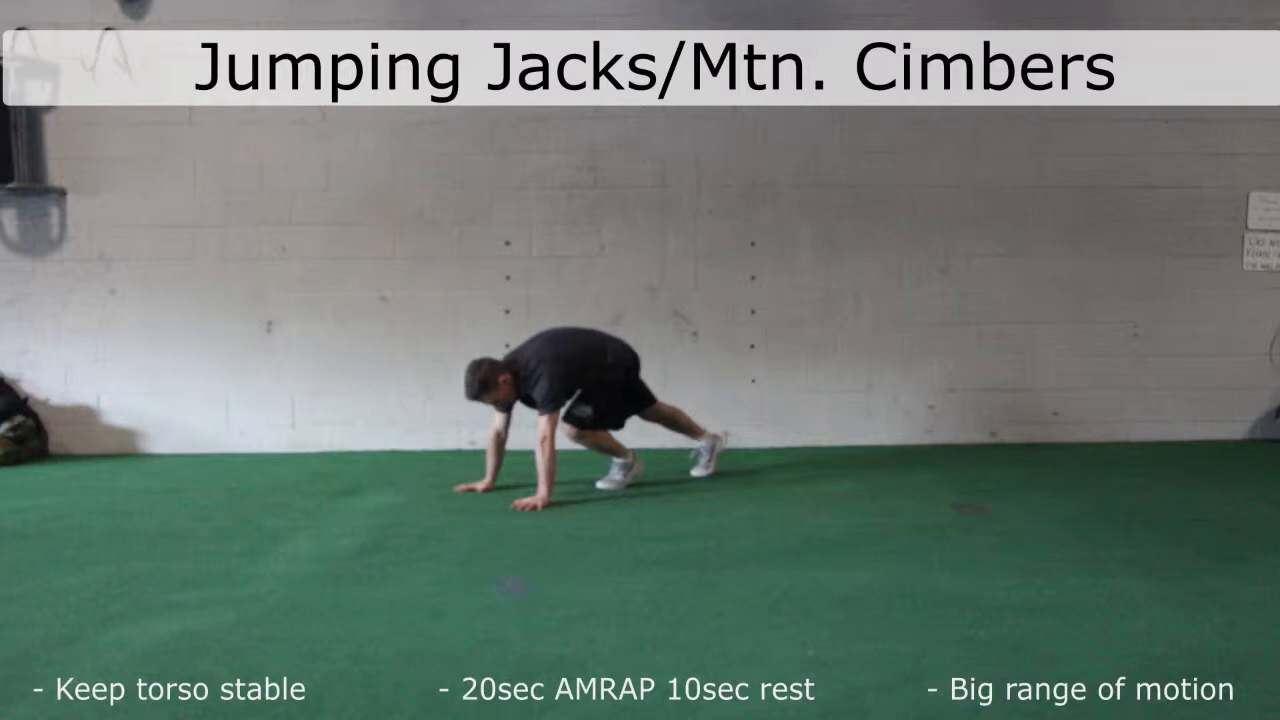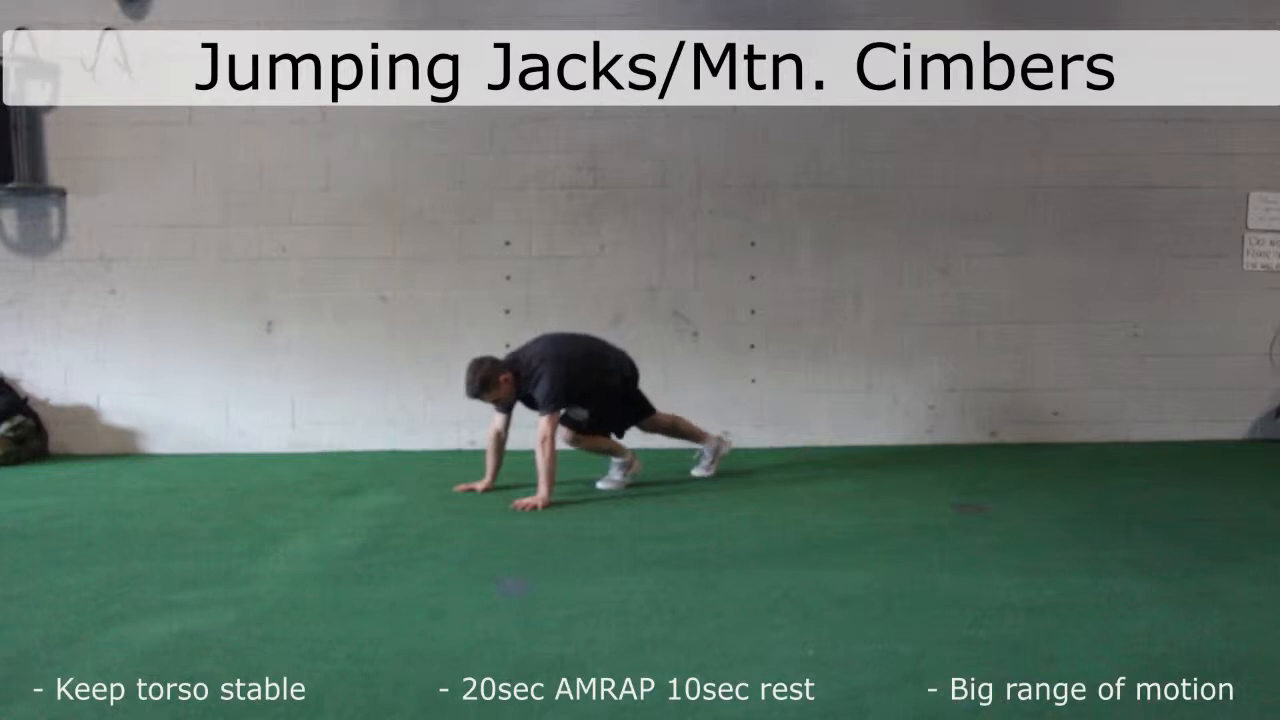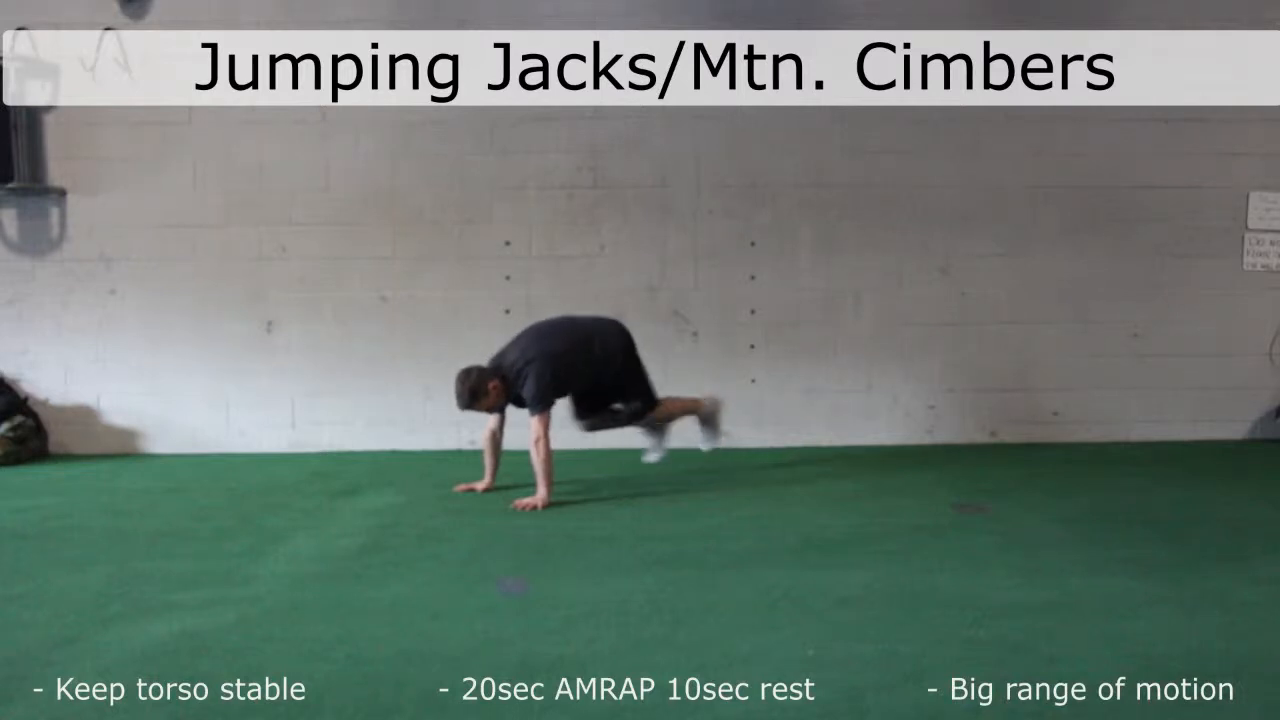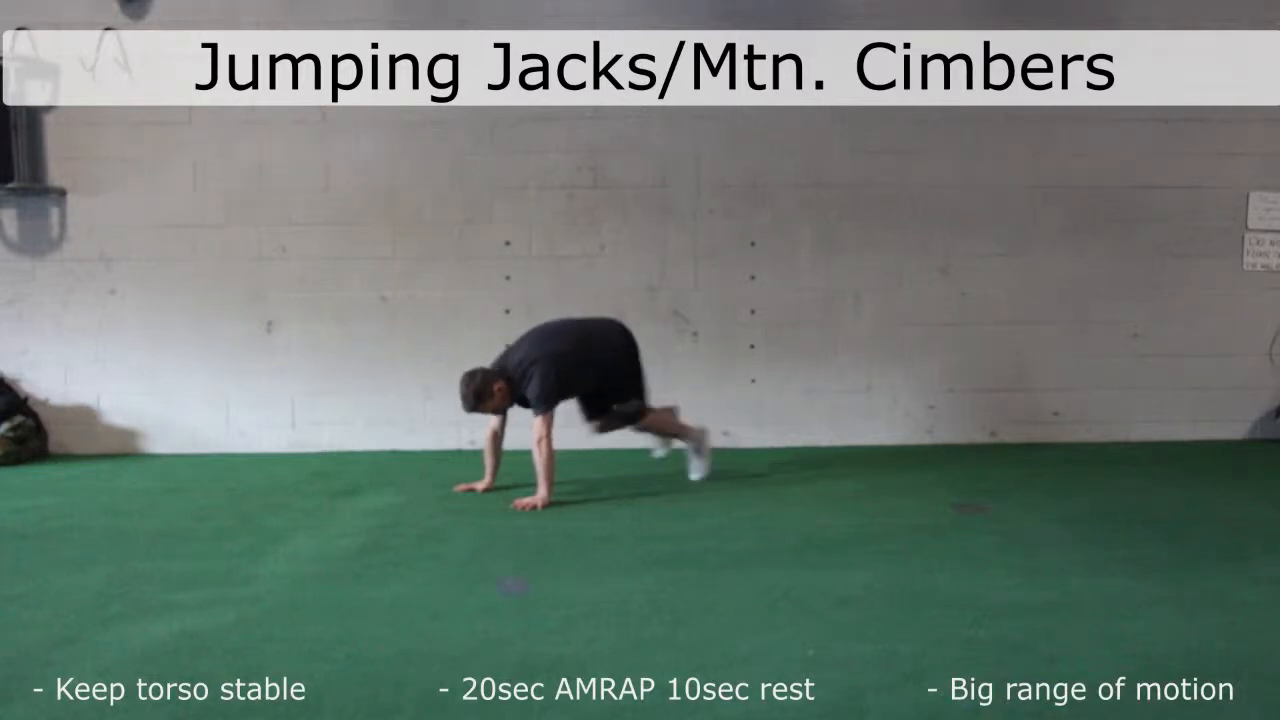
dt=0.3s
person 1, frame 1
left shoulder: (544, 375)
right shoulder: (505, 372)
left elbow: (545, 437)
right elbow: (498, 430)
left wrist: (543, 495)
right wrist: (488, 480)
left hip: (618, 364)
right hip: (602, 366)
left knee: (574, 427)
right knee: (650, 411)
left ankle: (626, 461)
right ankle: (708, 442)
person 1, frame 2
left shoulder: (546, 375)
right shoulder: (506, 374)
left elbow: (545, 438)
right elbow: (498, 431)
left wrist: (543, 495)
right wrist: (488, 480)
left hip: (617, 374)
right hip: (597, 375)
left knee: (570, 432)
right knee: (649, 422)
left ankle: (624, 460)
right ankle: (712, 444)
person 1, frame 3
left shoulder: (532, 377)
right shoulder: (495, 373)
left elbow: (539, 437)
right elbow: (493, 430)
left wrist: (543, 494)
right wrist: (488, 480)
left hip: (611, 346)
right hip: (592, 355)
left knee: (645, 411)
right knee: (589, 421)
left ankle: (704, 408)
right ankle: (653, 426)
person 1, frame 4
left shoulder: (537, 377)
right shoulder: (496, 375)
left elbow: (541, 437)
right elbow: (494, 431)
left wrist: (543, 494)
right wrist: (488, 480)
left hip: (614, 345)
right hip: (595, 353)
left knee: (634, 415)
right knee: (601, 424)
left ankle: (694, 438)
right ankle: (663, 419)
